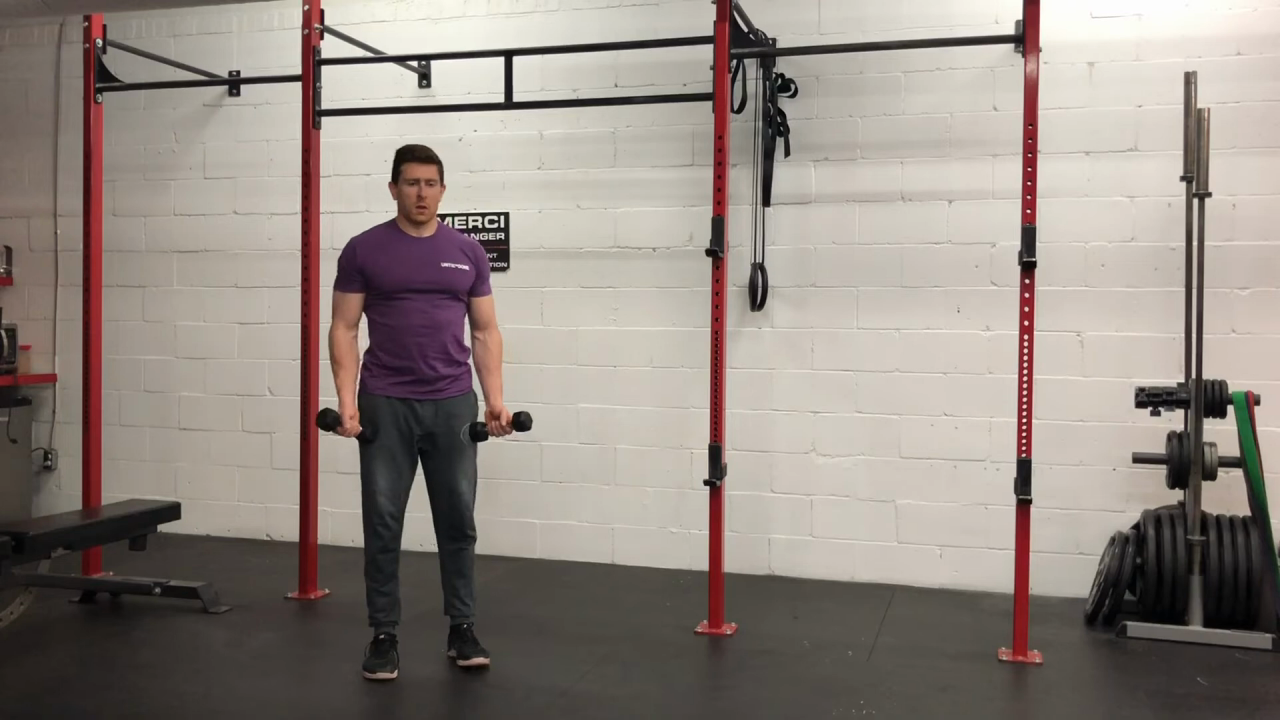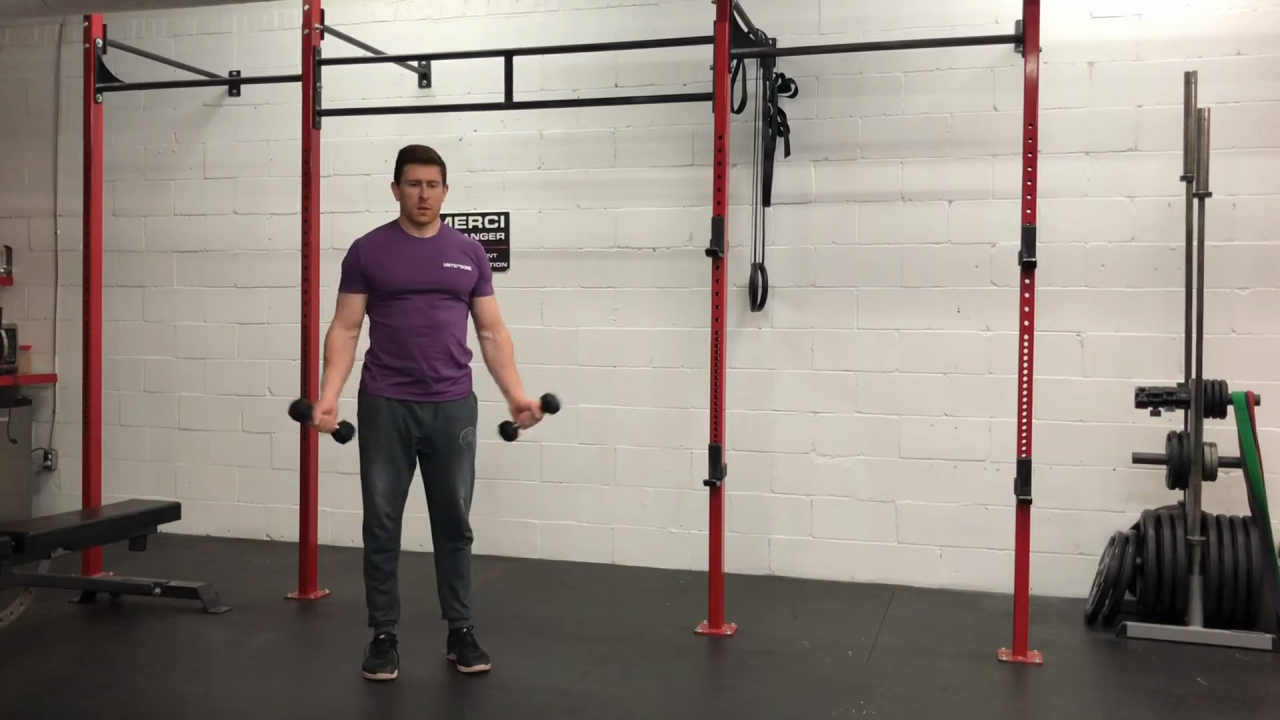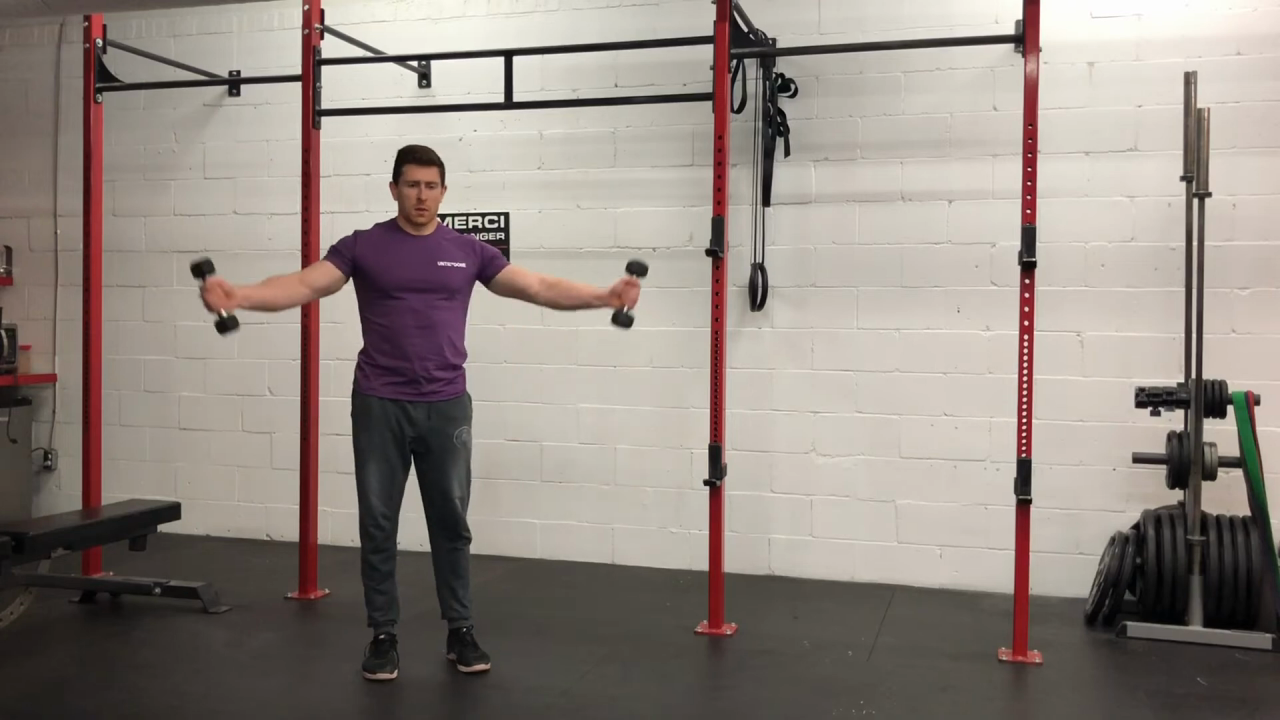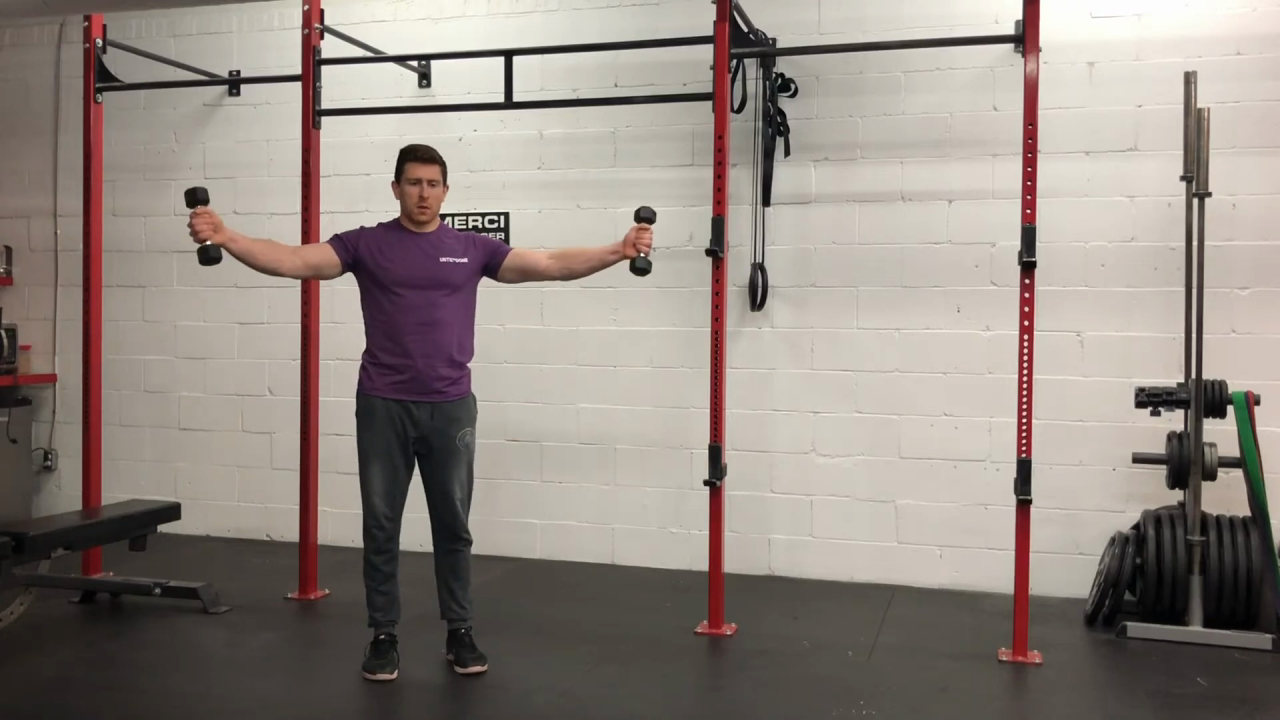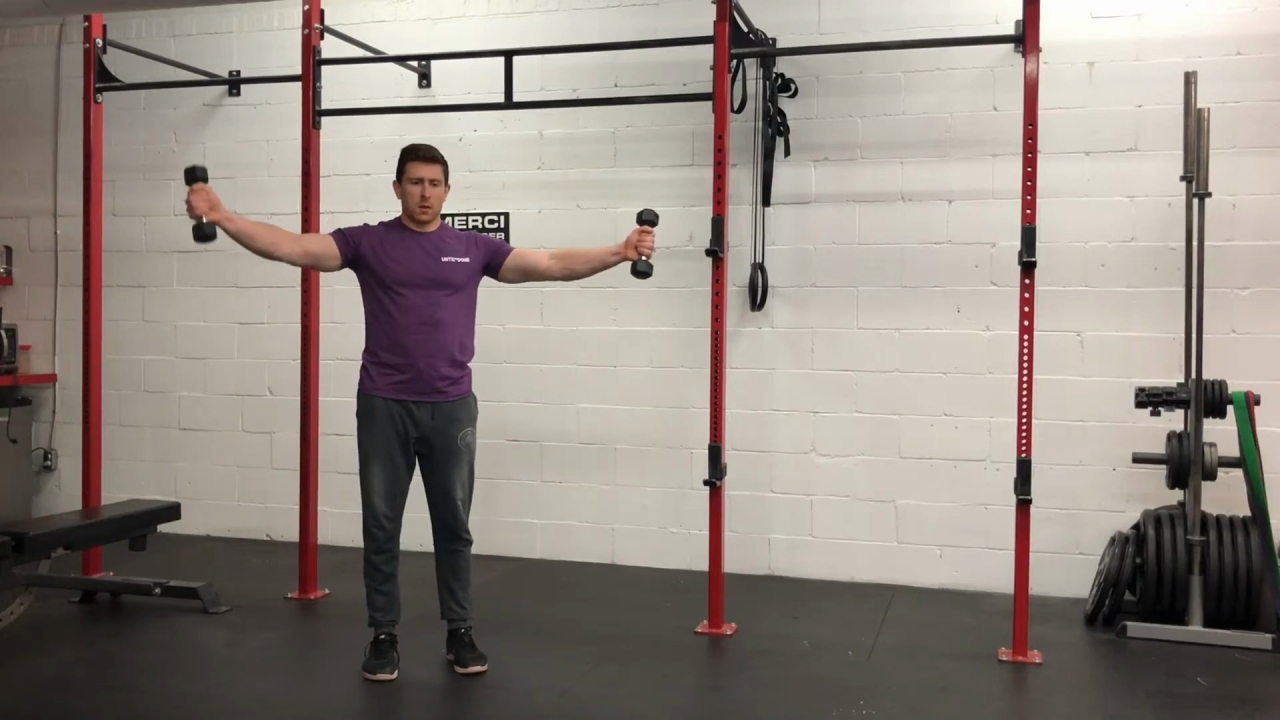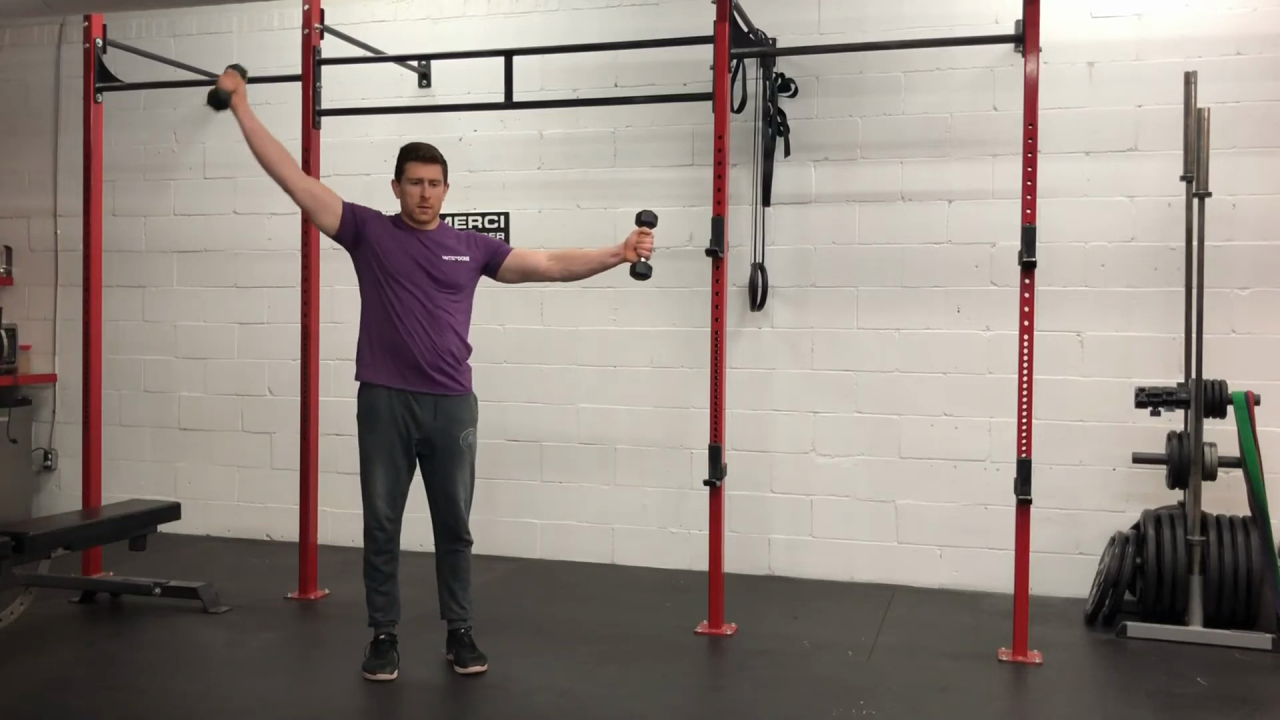
dt=0.4s
person 1, frame 1
left shoulder: (468, 252)
right shoulder: (364, 250)
left elbow: (485, 331)
right elbow: (344, 328)
left wrist: (495, 399)
right wrist: (347, 399)
left hip: (453, 405)
right hip: (385, 406)
left knee: (458, 522)
right knee: (383, 525)
left ankle: (461, 629)
right ankle: (384, 635)
person 1, frame 2
left shoulder: (468, 253)
right shoulder: (368, 251)
left elbow: (491, 330)
right elbow: (345, 327)
left wrist: (515, 392)
right wrist: (329, 396)
left hip: (452, 407)
right hip: (385, 406)
left knee: (453, 525)
right knee: (381, 526)
left ankle: (460, 631)
right ankle: (383, 636)
person 1, frame 3
left shoulder: (467, 251)
right shoulder: (364, 246)
left elbow: (537, 286)
right elbow: (303, 286)
left wrist: (604, 294)
right wrist: (236, 296)
left hip: (446, 406)
right hip: (379, 405)
left knee: (452, 522)
right knee: (378, 525)
left ankle: (460, 631)
right ankle: (383, 636)
person 1, frame 4
left shoulder: (471, 248)
right shoulder: (366, 244)
left elbow: (551, 264)
right elbow: (292, 260)
left wrist: (618, 250)
right wrist: (226, 237)
left hip: (450, 407)
right hip: (383, 405)
left knee: (453, 525)
right knee: (381, 526)
left ankle: (460, 632)
right ankle: (384, 635)
person 1, frame 5
left shoulder: (472, 248)
right shoulder: (368, 243)
left elbow: (551, 264)
right elbow: (290, 247)
left wrist: (618, 252)
right wrist: (222, 215)
left hip: (451, 408)
right hip: (384, 406)
left knee: (453, 526)
right knee: (381, 527)
left ankle: (459, 632)
right ankle: (383, 635)
person 1, frame 6
left shoulder: (471, 246)
right shoulder: (369, 233)
left elbow: (550, 264)
right elbow: (294, 179)
left wrist: (618, 254)
right wrist: (241, 106)
left hip: (452, 404)
right hip: (385, 402)
left knee: (454, 526)
right knee: (381, 527)
left ankle: (460, 632)
right ankle: (383, 635)
